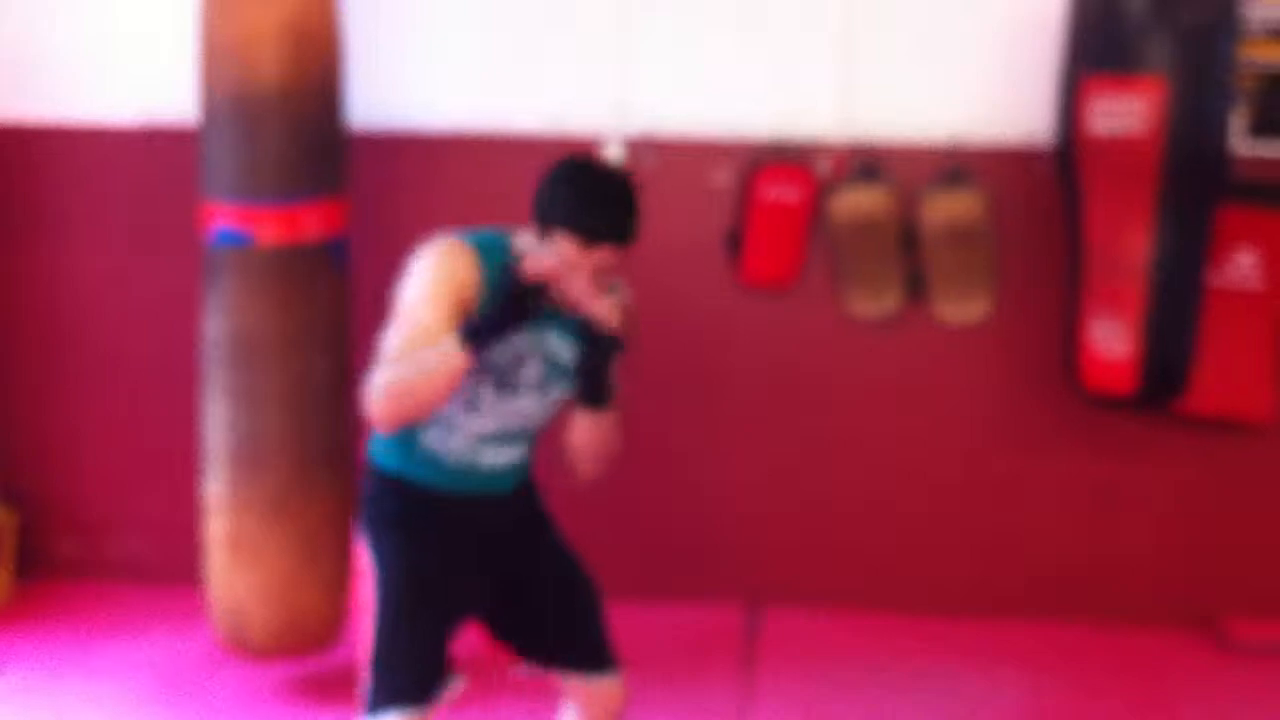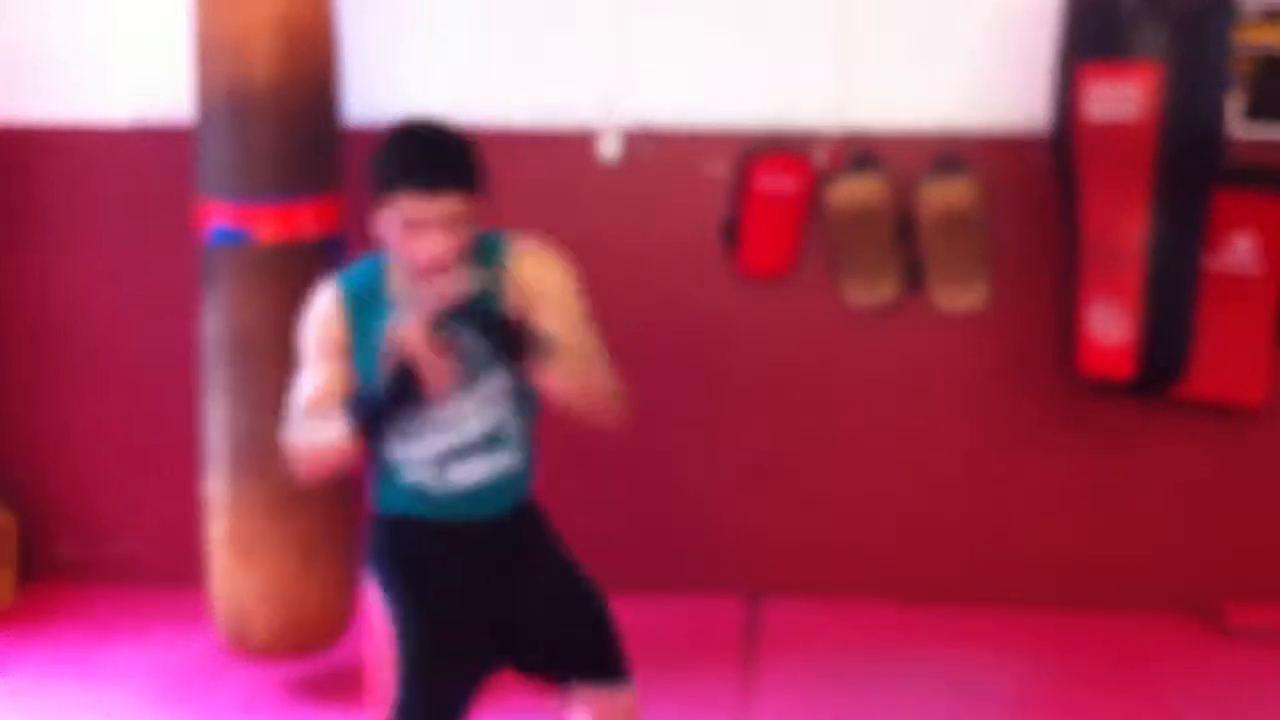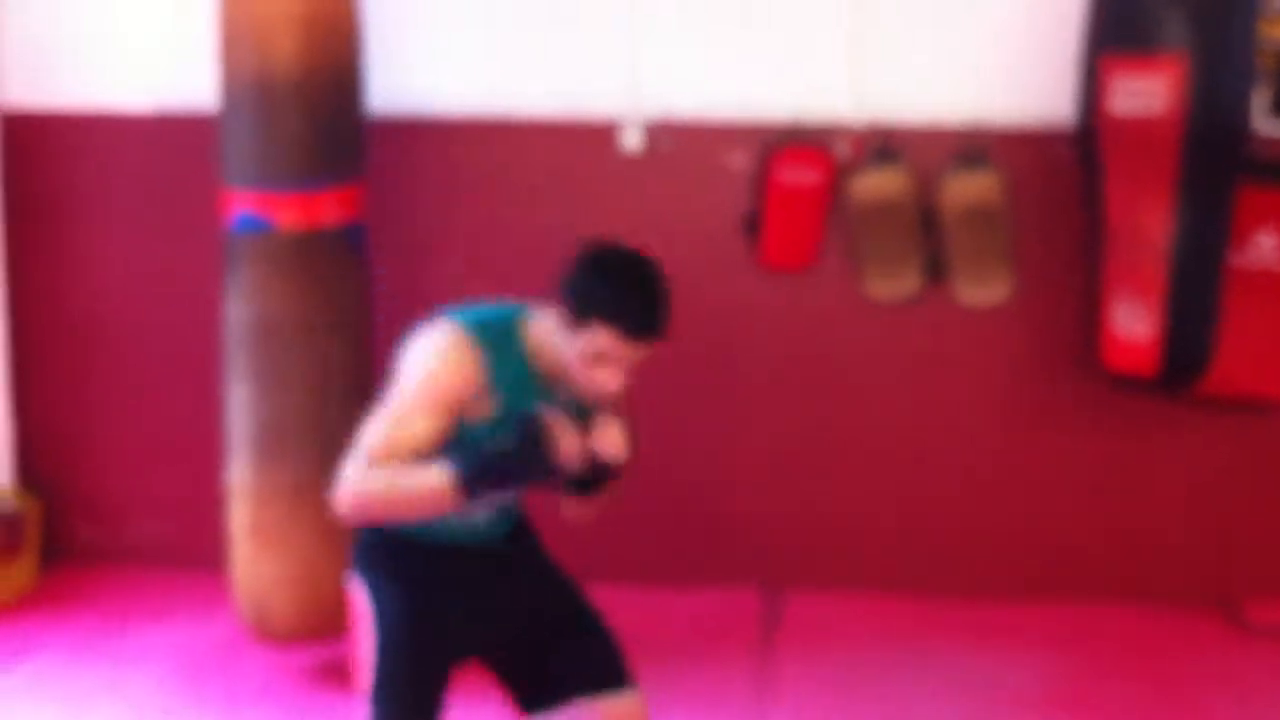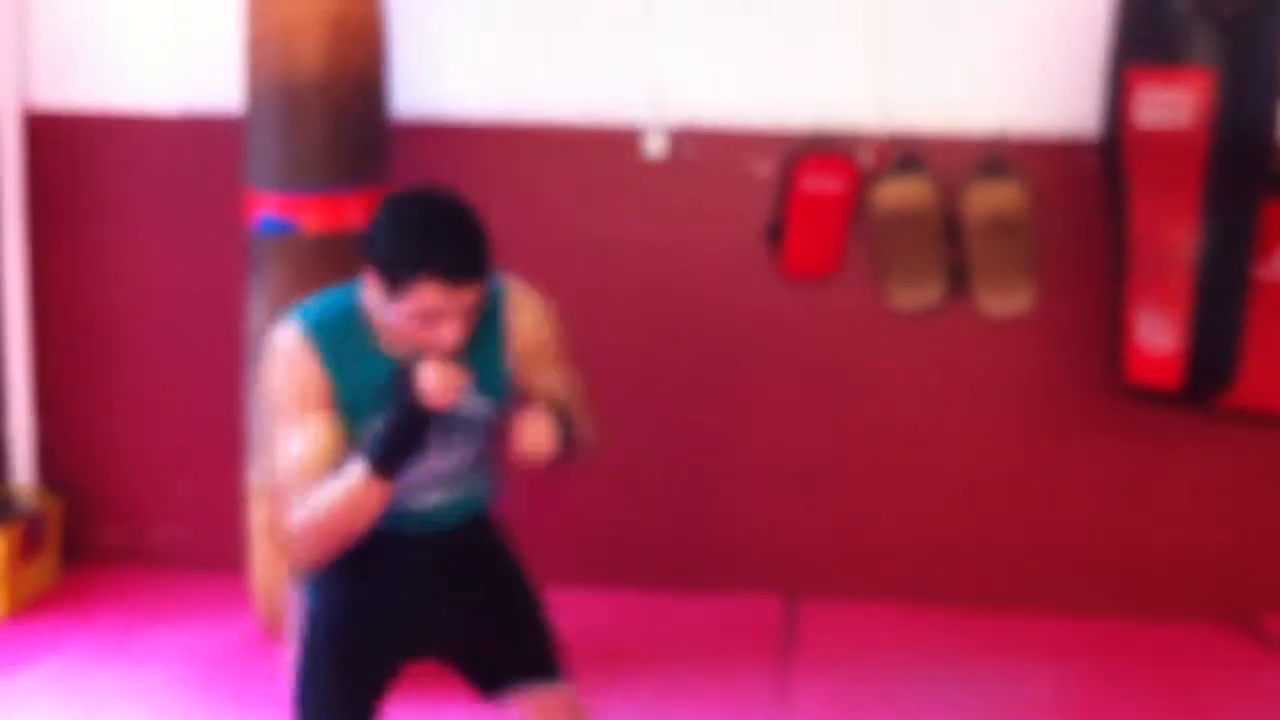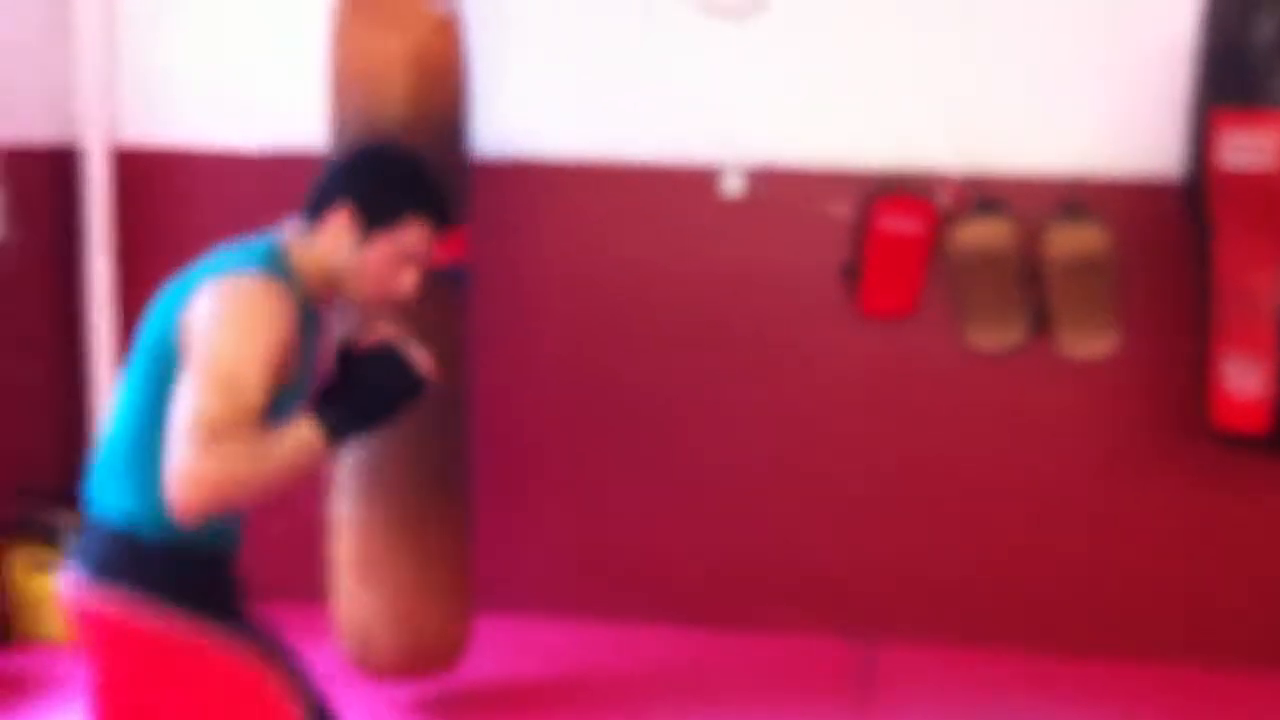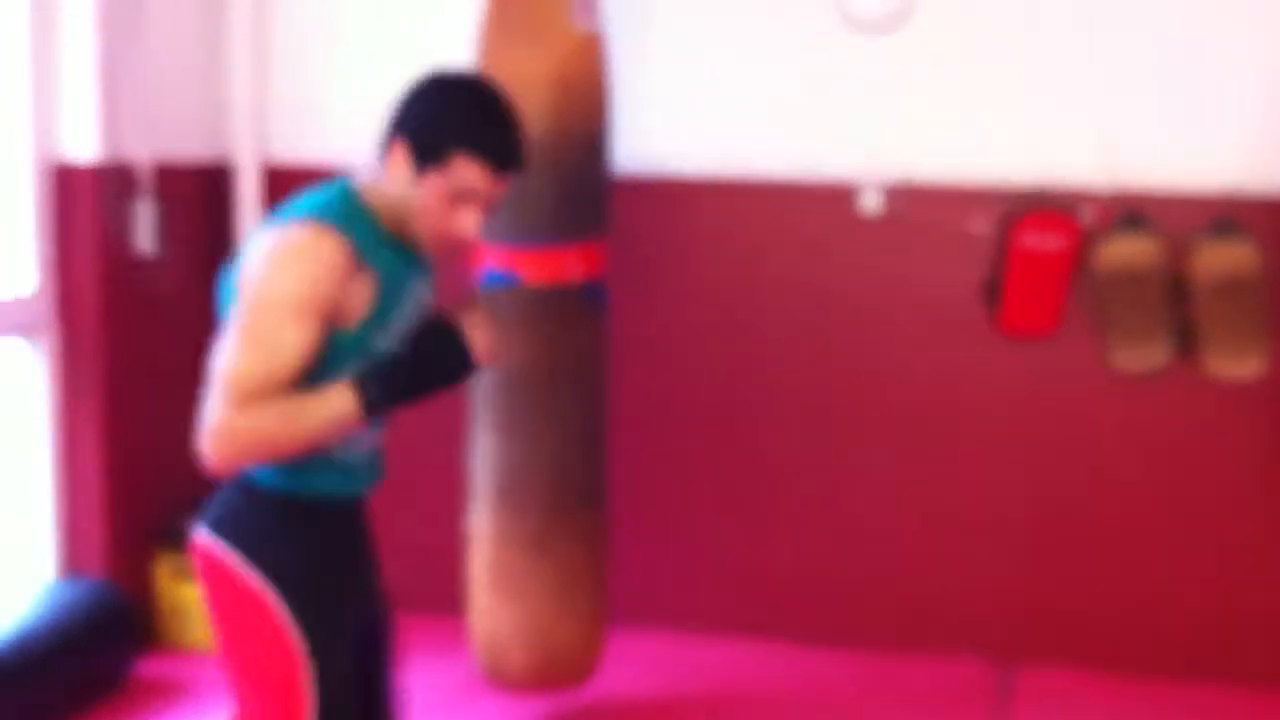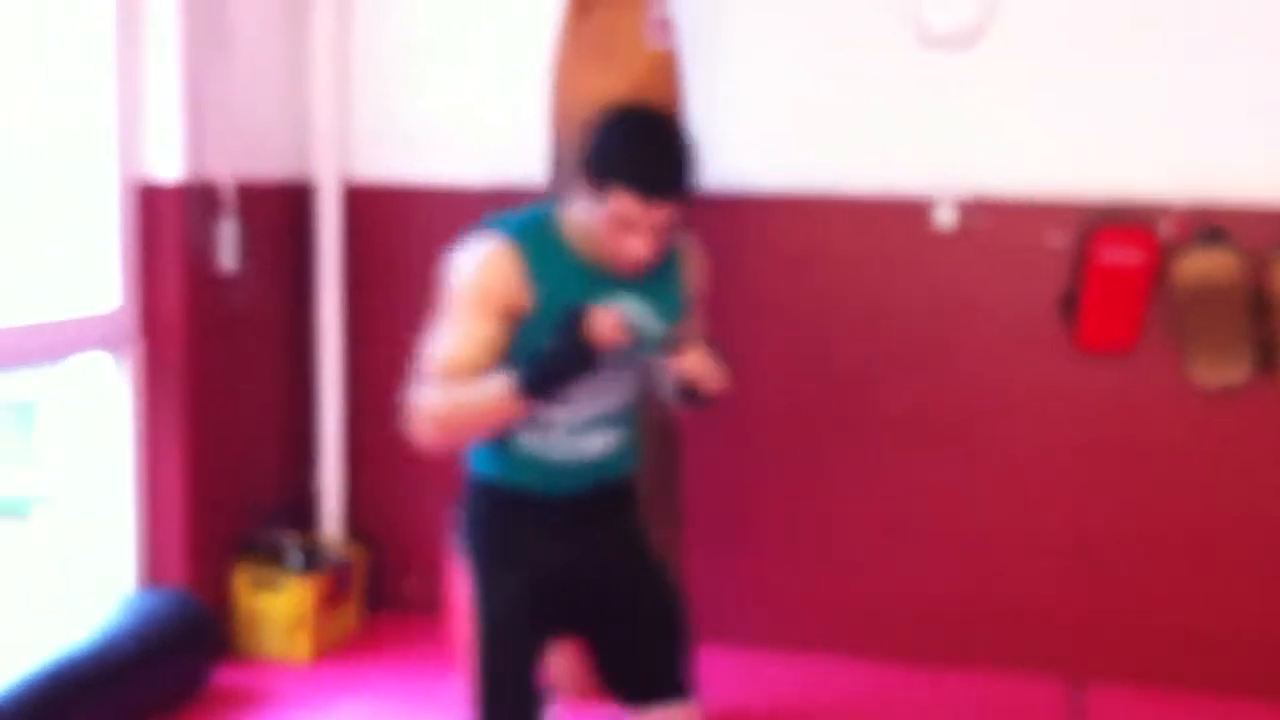
dt=0.5s
person 1, frame 1
left shoulder: (605, 310)
right shoulder: (453, 265)
left elbow: (588, 462)
right elbow: (385, 407)
left wrist: (600, 364)
right wrist: (490, 326)
left hip: (508, 509)
right hip: (411, 507)
person 1, frame 2
left shoulder: (524, 266)
right shoulder: (342, 304)
left elbow: (604, 404)
right elbow: (305, 455)
left wrist: (509, 337)
right wrist: (378, 411)
left hip: (515, 534)
right hip: (417, 547)
person 1, frame 3
left shoulder: (596, 372)
right shoulder: (452, 354)
left elbow: (577, 507)
right elbow: (355, 496)
left wrist: (593, 474)
right wrist: (492, 468)
left hip: (500, 548)
right hip: (406, 558)
person 1, frame 4
left shoulder: (513, 315)
right shoulder: (302, 348)
left elbow: (568, 409)
right elbow: (307, 542)
left wrist: (550, 428)
right wrist: (396, 443)
left hip: (461, 543)
right hip: (356, 560)
person 1, frame 5
left shoulder: (230, 278)
right shoulder: (254, 301)
right elbow: (197, 483)
left wrist: (346, 382)
right wrist: (346, 416)
right hip: (167, 583)
person 1, frame 6
left shoulder: (403, 236)
right shoulder: (310, 249)
right elbow: (224, 439)
left wrist: (436, 357)
right wrist: (387, 386)
left hip: (328, 525)
right hip: (276, 537)
person 1, frame 7
left shoulder: (678, 259)
right shoulder: (498, 259)
right elbow: (427, 421)
left wrist: (697, 380)
right wrist: (544, 368)
left hip: (605, 513)
right hip: (510, 521)
